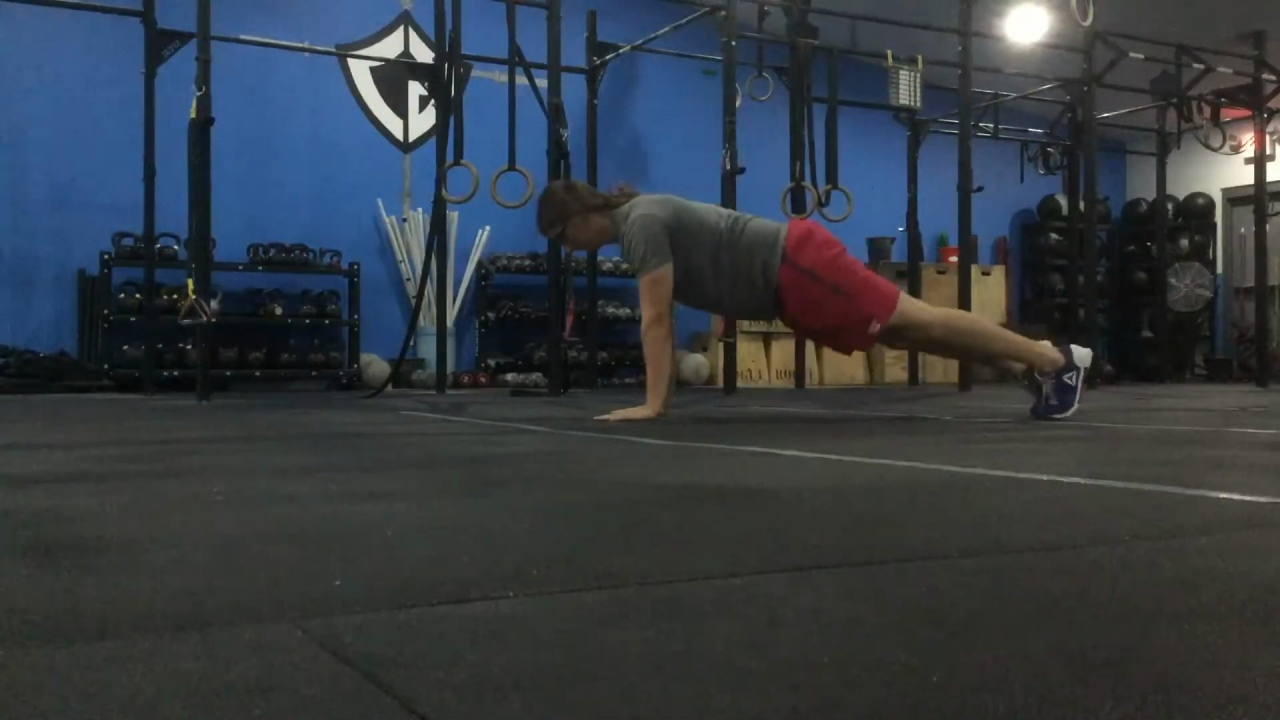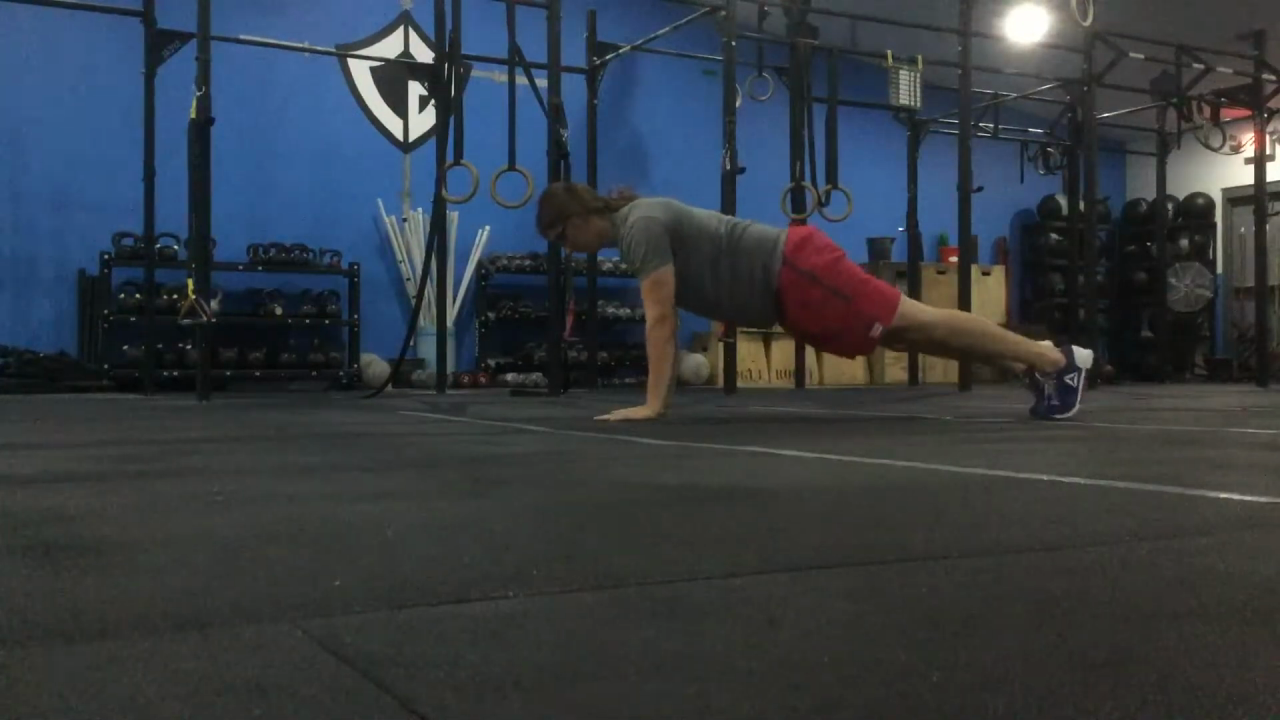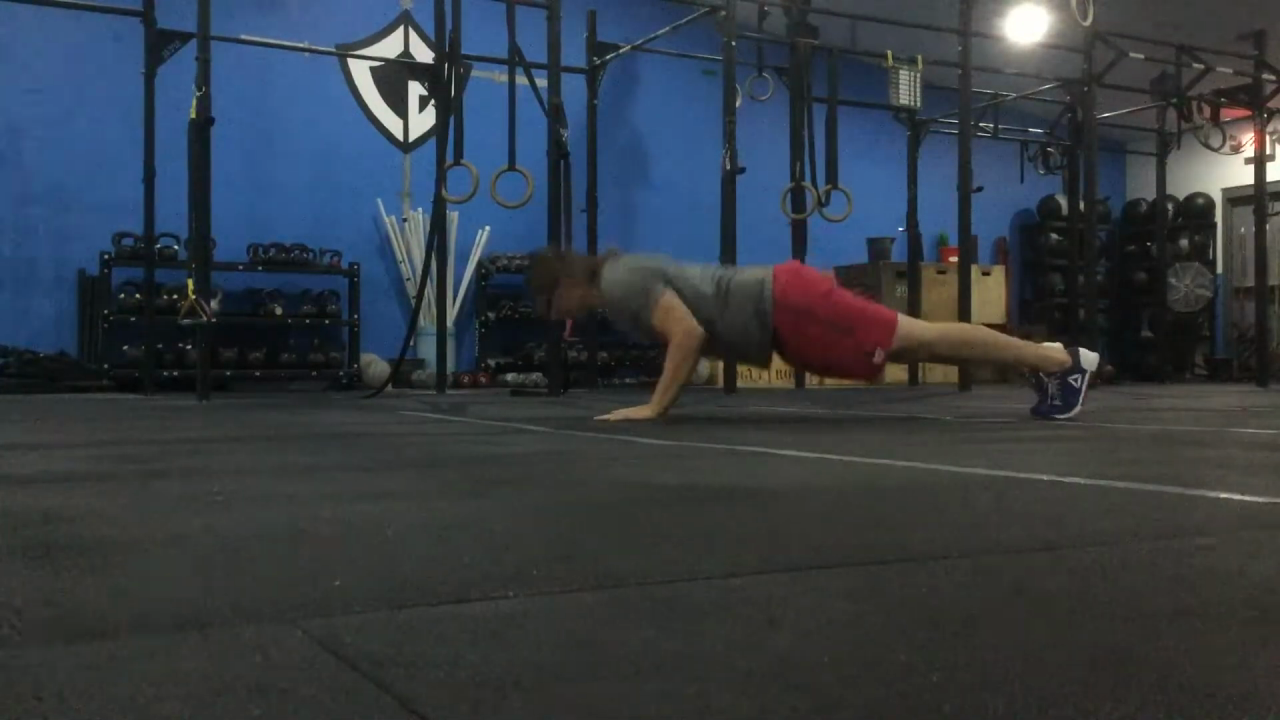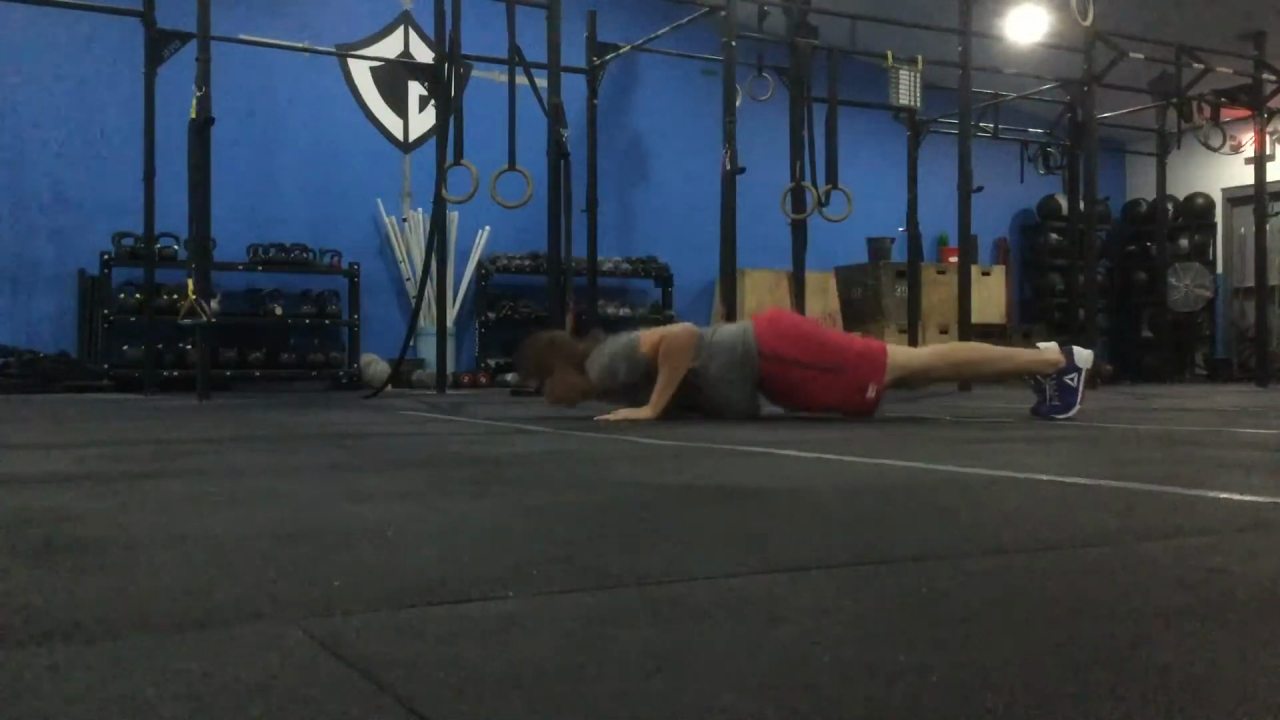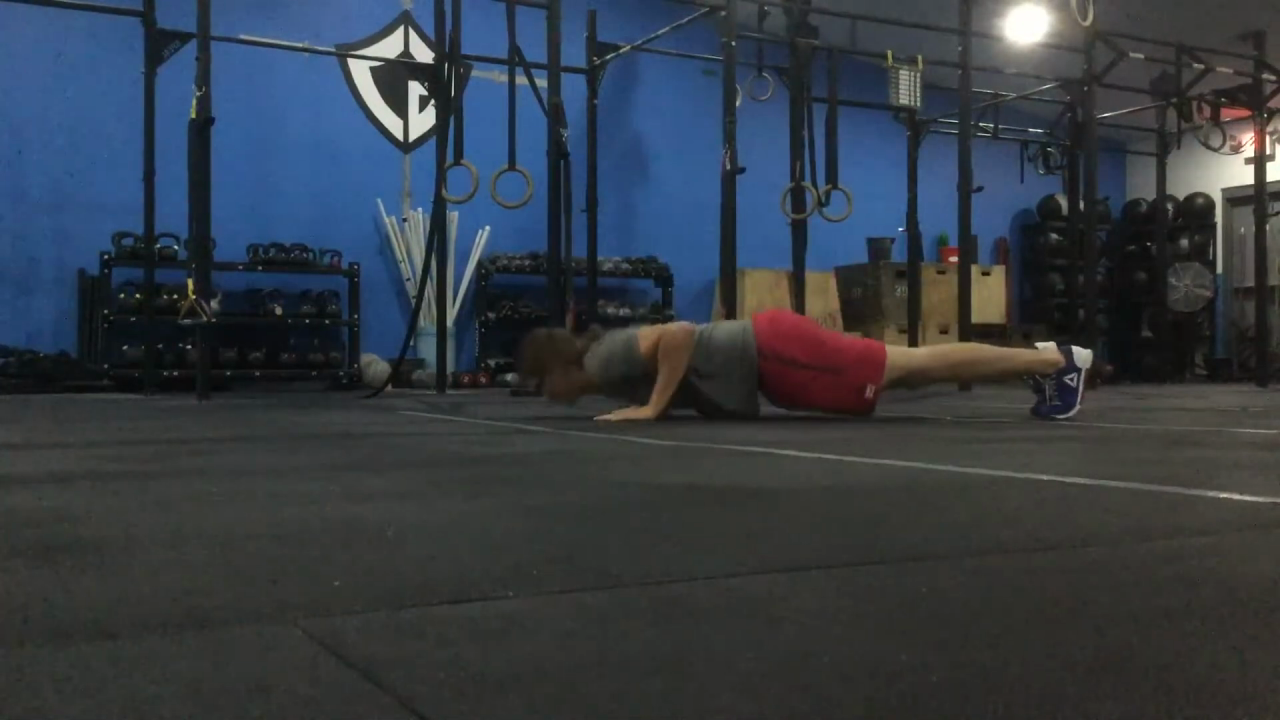
dt=0.3s
person 1, frame 1
left shoulder: (641, 224)
right shoulder: (640, 220)
left elbow: (656, 319)
right elbow: (662, 319)
left wrist: (653, 404)
right wrist: (660, 395)
left hip: (797, 263)
right hip: (790, 273)
left knee: (917, 321)
right knee: (905, 334)
left ankle: (1056, 361)
right ankle: (1030, 366)
person 1, frame 2
left shoulder: (639, 227)
right shoulder: (635, 222)
left elbow: (661, 319)
right elbow: (665, 318)
left wrist: (653, 404)
right wrist: (658, 397)
left hip: (796, 270)
right hip: (789, 278)
left knee: (920, 323)
right knee: (908, 334)
left ankle: (1057, 361)
right ankle: (1033, 361)
person 1, frame 3
left shoulder: (621, 283)
right shoulder: (620, 274)
left elbow: (689, 336)
right elbow: (684, 332)
left wrist: (654, 407)
right wrist: (661, 397)
left hip: (787, 307)
right hip: (781, 303)
left knee: (919, 339)
right knee: (912, 347)
left ankle: (1060, 362)
right ankle: (1043, 362)
person 1, frame 4
left shoulder: (607, 369)
right shoulder: (607, 355)
left elbow: (681, 334)
left wrist: (652, 408)
right wrist: (656, 399)
left hip: (772, 355)
right hip: (766, 348)
left knee: (915, 365)
right knee: (909, 365)
left ankle: (1056, 361)
right ankle: (1038, 356)
person 1, frame 5
left shoulder: (605, 362)
right shoulder: (605, 350)
left elbow: (680, 333)
left wrist: (653, 406)
right wrist: (655, 397)
left hip: (771, 355)
right hip: (765, 345)
left knee: (912, 365)
right knee: (909, 364)
left ankle: (1055, 361)
right ankle: (1040, 357)
